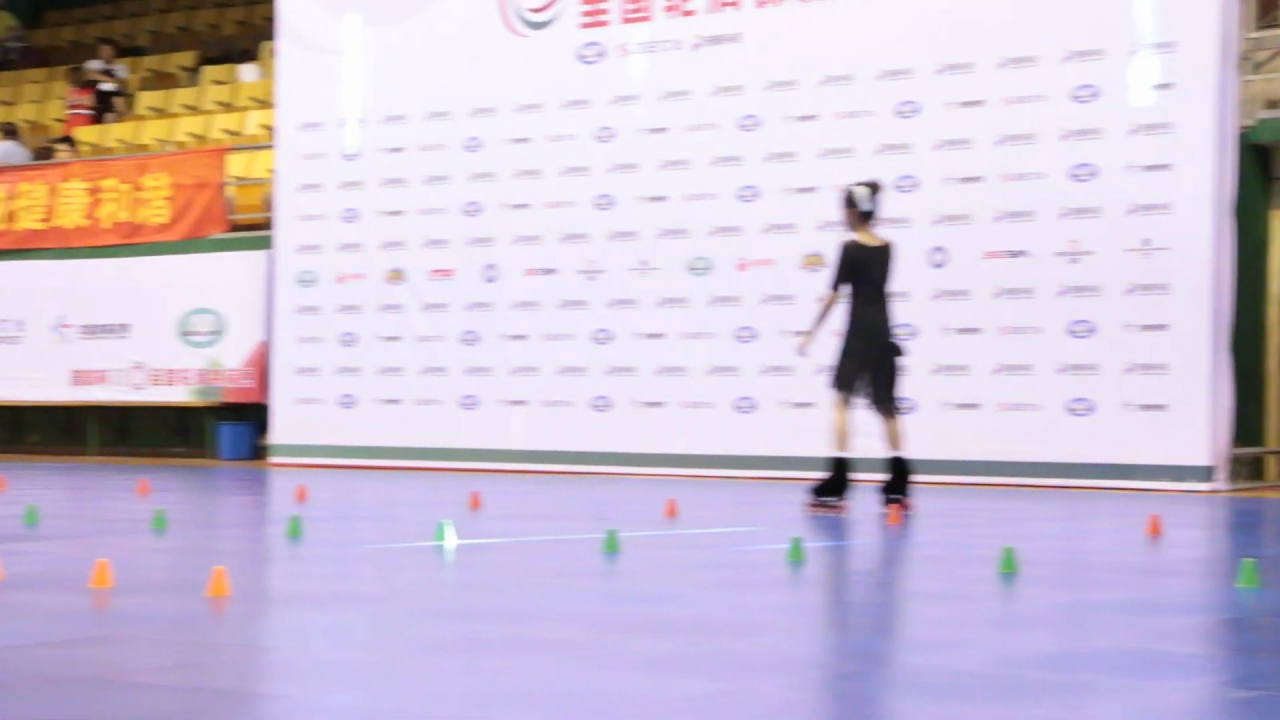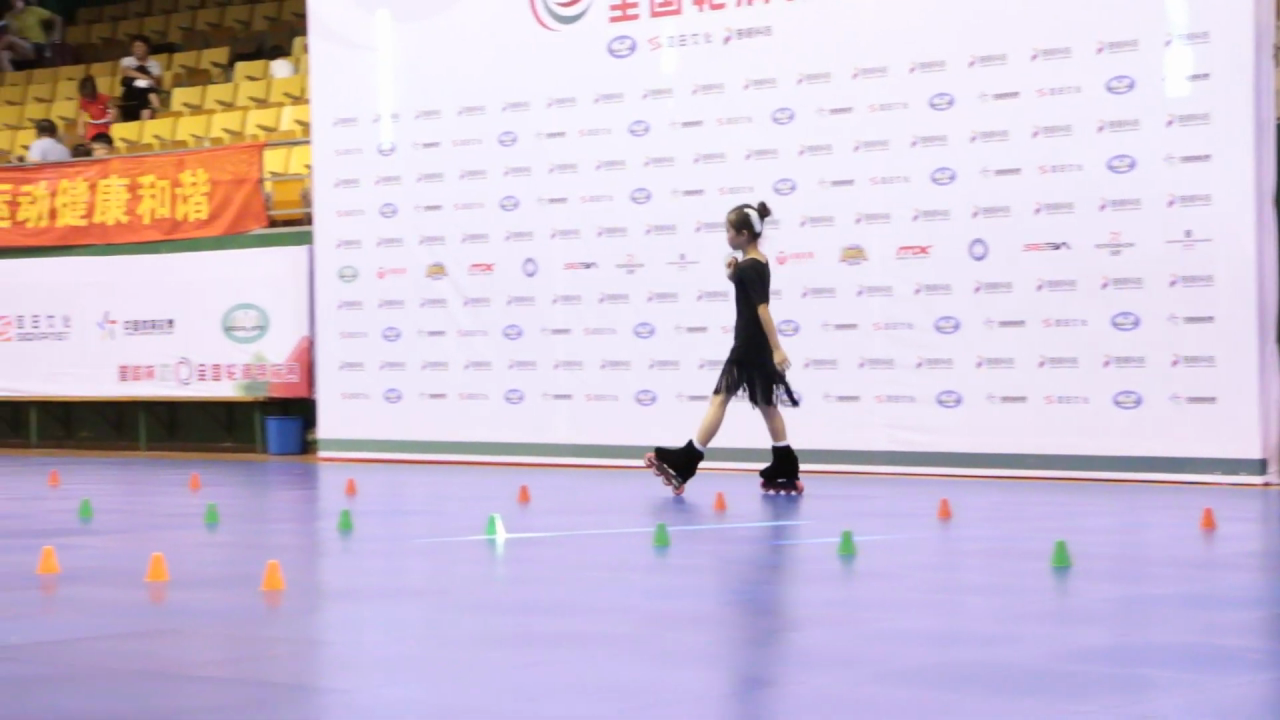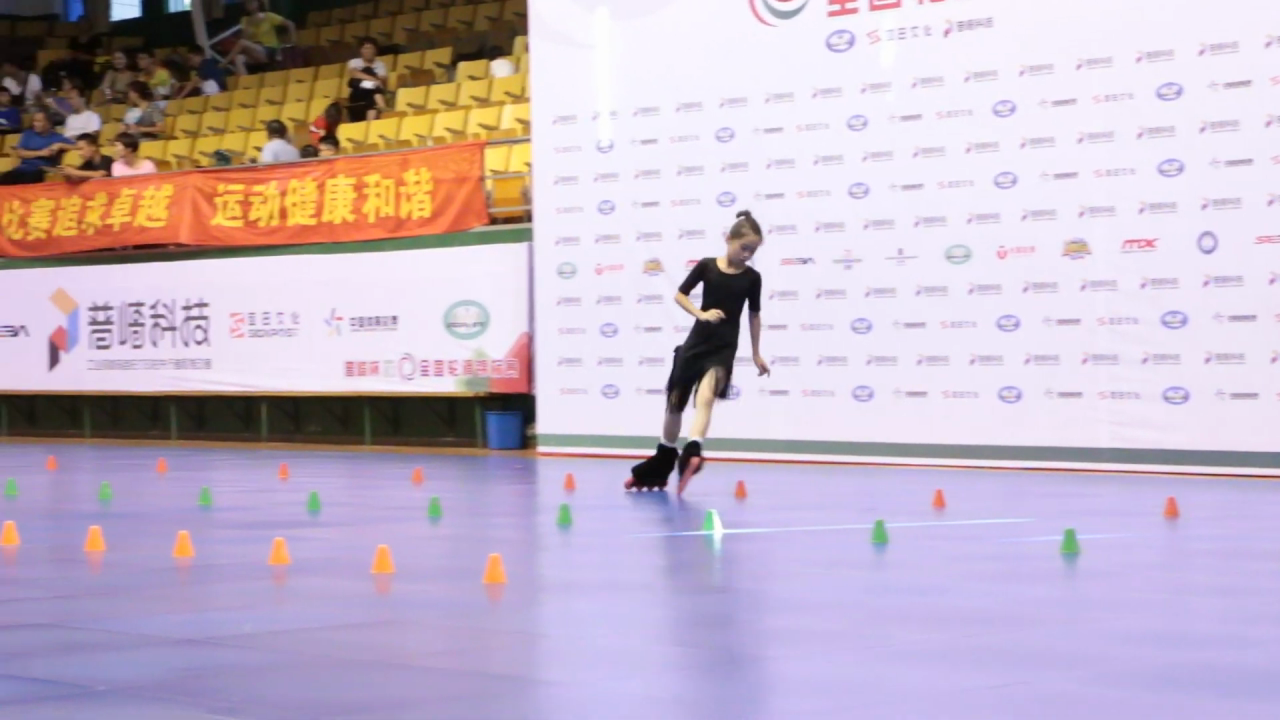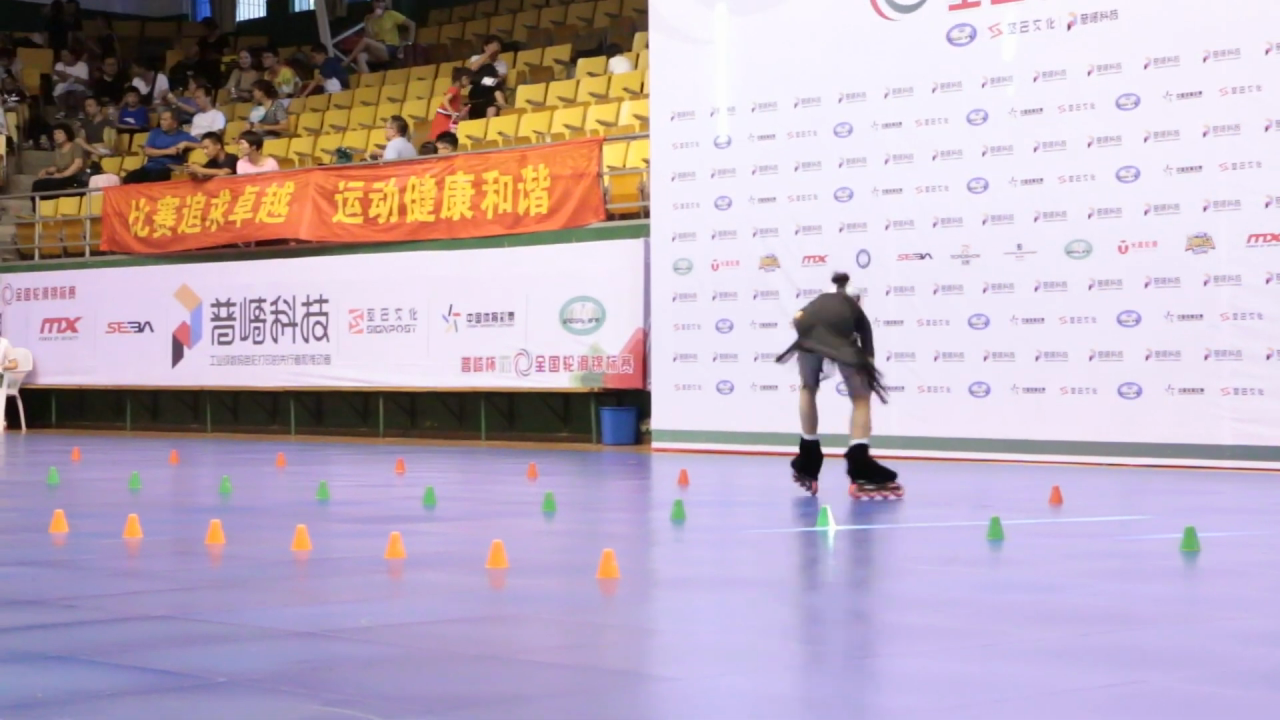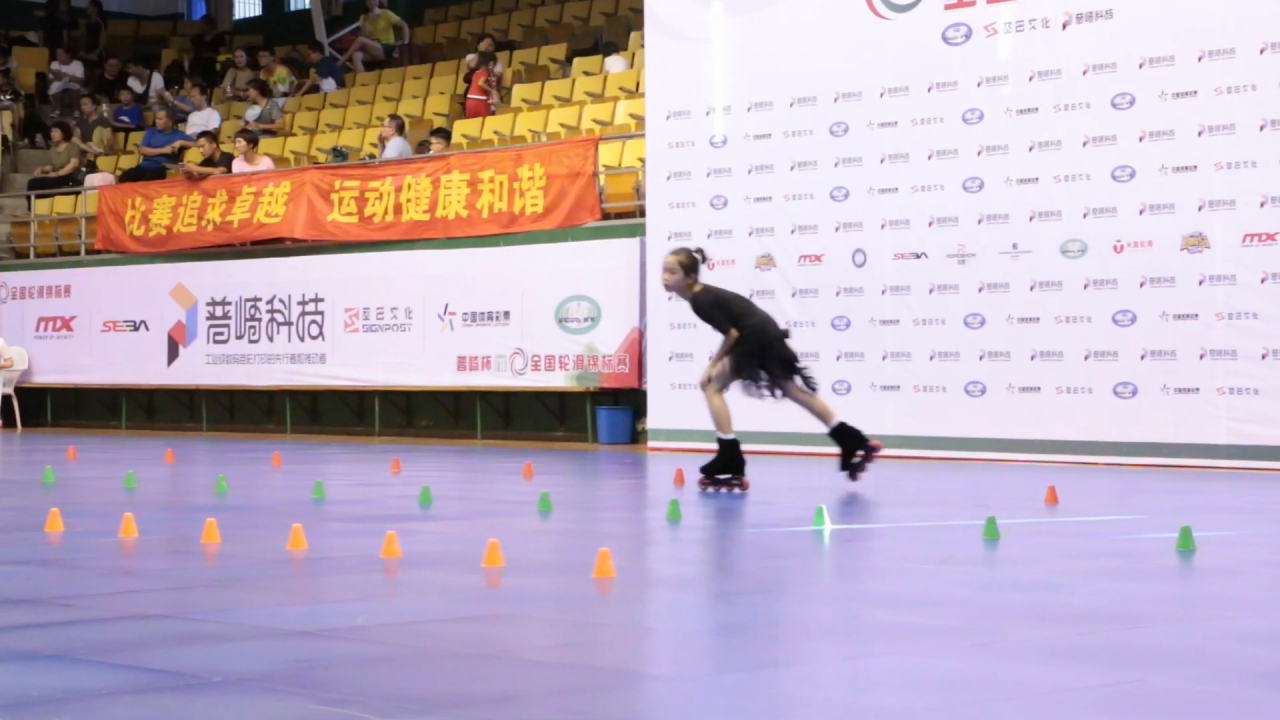
dt=0.7s
person 1, frame 1
left shoulder: (851, 249)
right shoulder: (885, 247)
left elbow: (834, 294)
left wrist: (811, 333)
left hip: (860, 334)
right hip: (882, 333)
left knee: (842, 402)
right knee: (885, 406)
left ankle: (835, 487)
right ankle: (898, 488)
person 1, frame 2
left shoulder: (748, 267)
right shoulder: (760, 263)
left elbow: (762, 308)
left wrist: (777, 349)
right wrist: (734, 278)
left hip: (748, 345)
right hip: (759, 346)
left knee: (719, 400)
right knee: (765, 403)
left ankle: (682, 463)
right ankle: (785, 472)
person 1, frame 3
left shoulder: (752, 278)
right shoulder: (707, 266)
left elbow: (754, 316)
right elbow: (679, 295)
left wrist: (756, 353)
right wrist: (701, 314)
left hip: (724, 348)
right hip: (697, 342)
left knee: (705, 396)
right knee: (675, 401)
left ankle: (691, 455)
right ankle: (658, 467)
person 1, frame 4
left shoulder: (820, 301)
right shoulder: (857, 313)
left elbow: (798, 318)
right elbow: (868, 360)
left wrist: (805, 339)
left hip: (809, 327)
right hip: (839, 330)
left knee: (808, 388)
right knee: (861, 398)
left ankle: (808, 463)
right ankle: (861, 468)
person 1, frame 5
left shoulder: (701, 302)
right shoulder: (705, 294)
left elbow: (732, 334)
left wrist: (714, 364)
left hip: (757, 337)
right hip: (766, 333)
left knee: (712, 384)
right knee: (793, 390)
left ankle: (730, 465)
right ankle: (853, 444)
